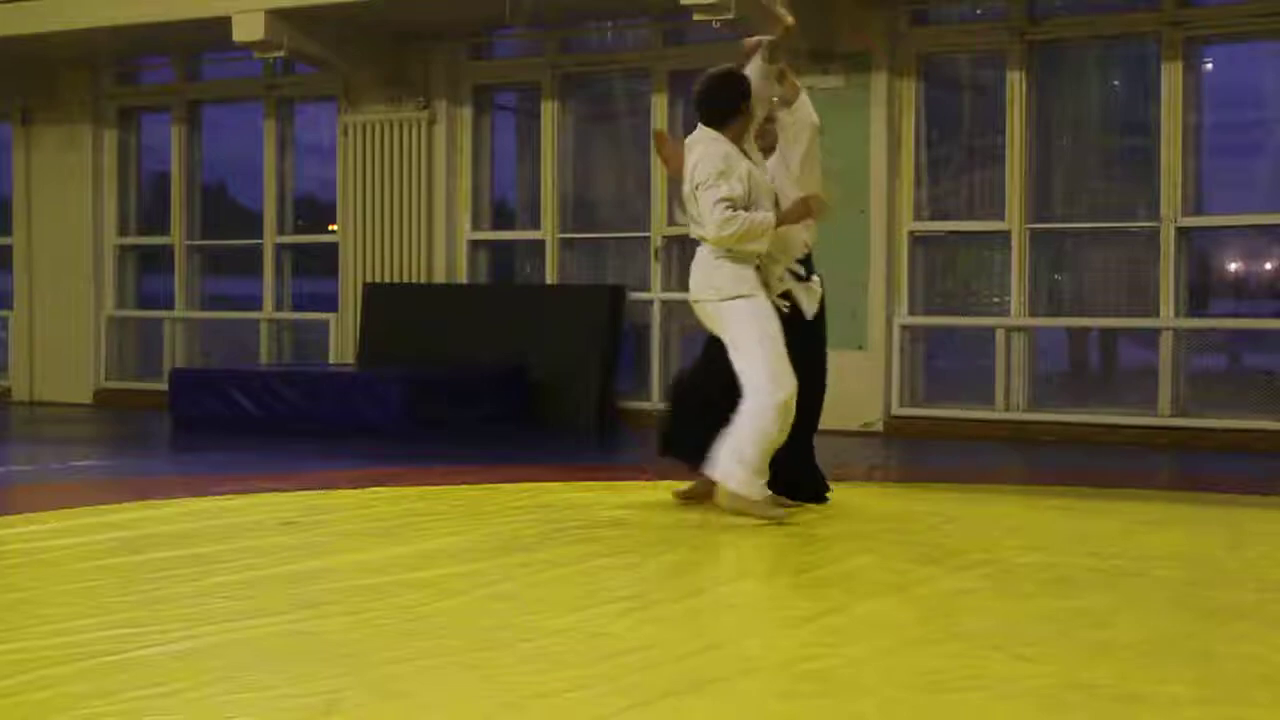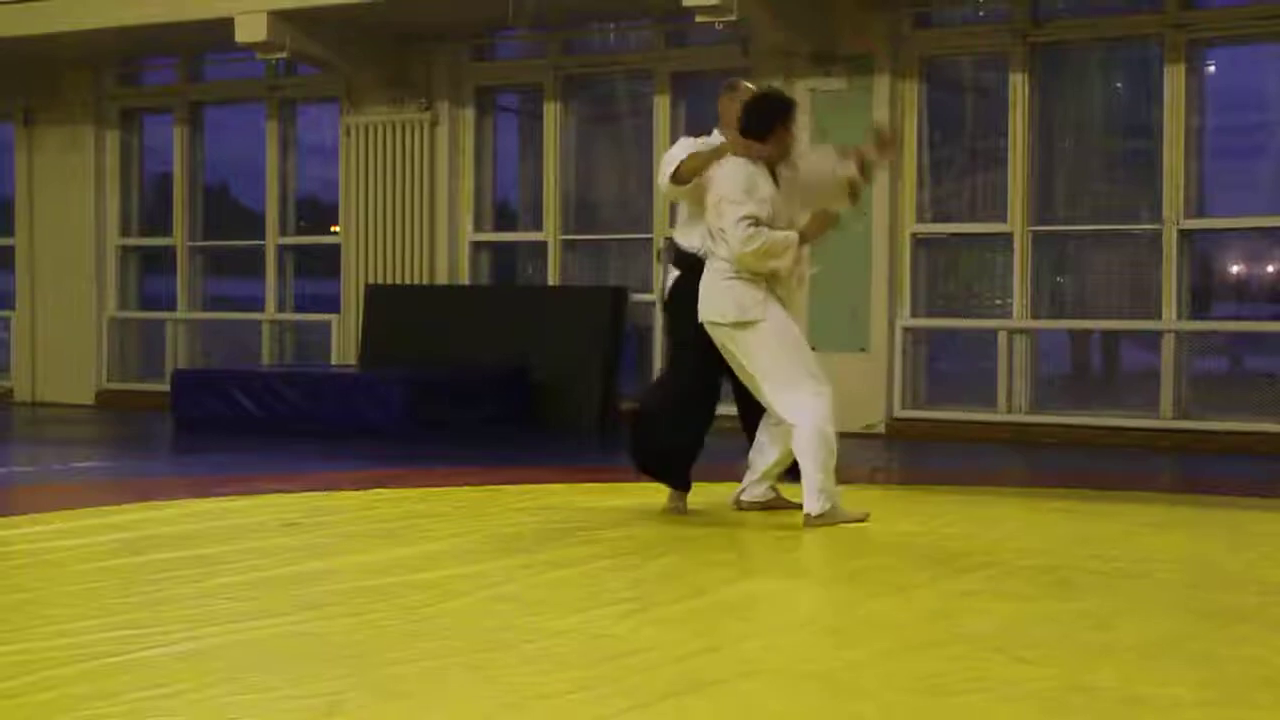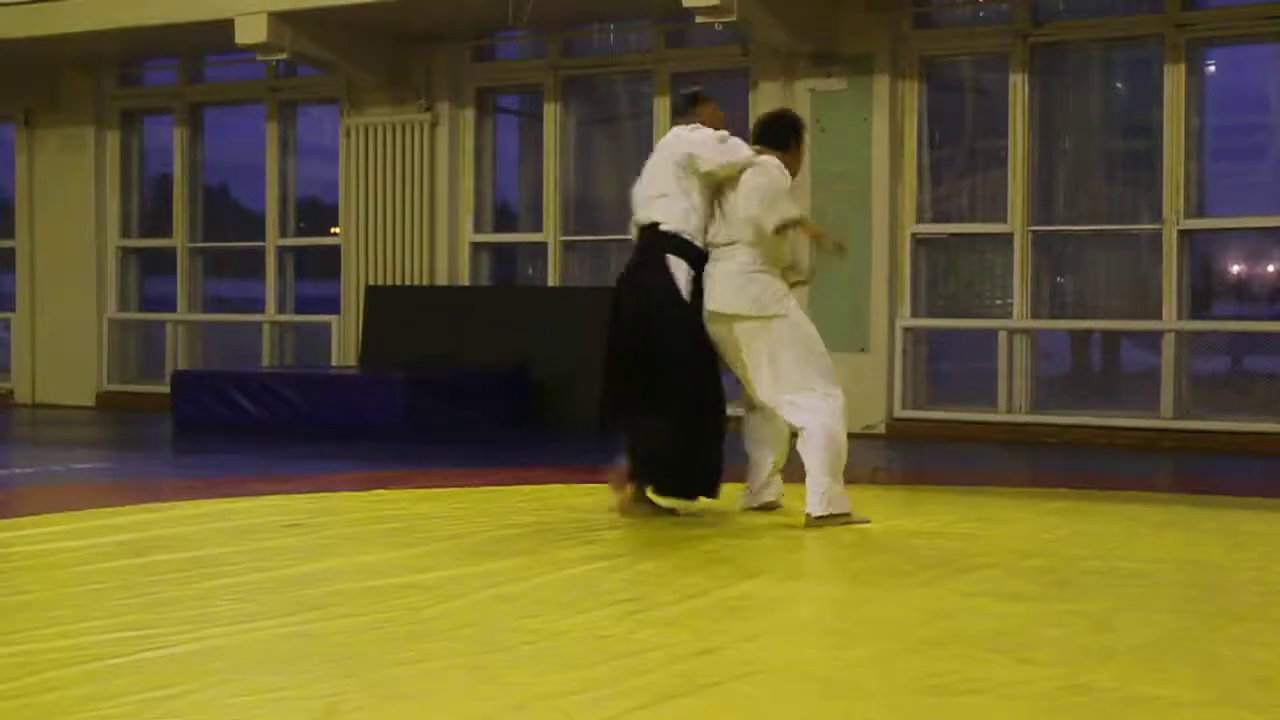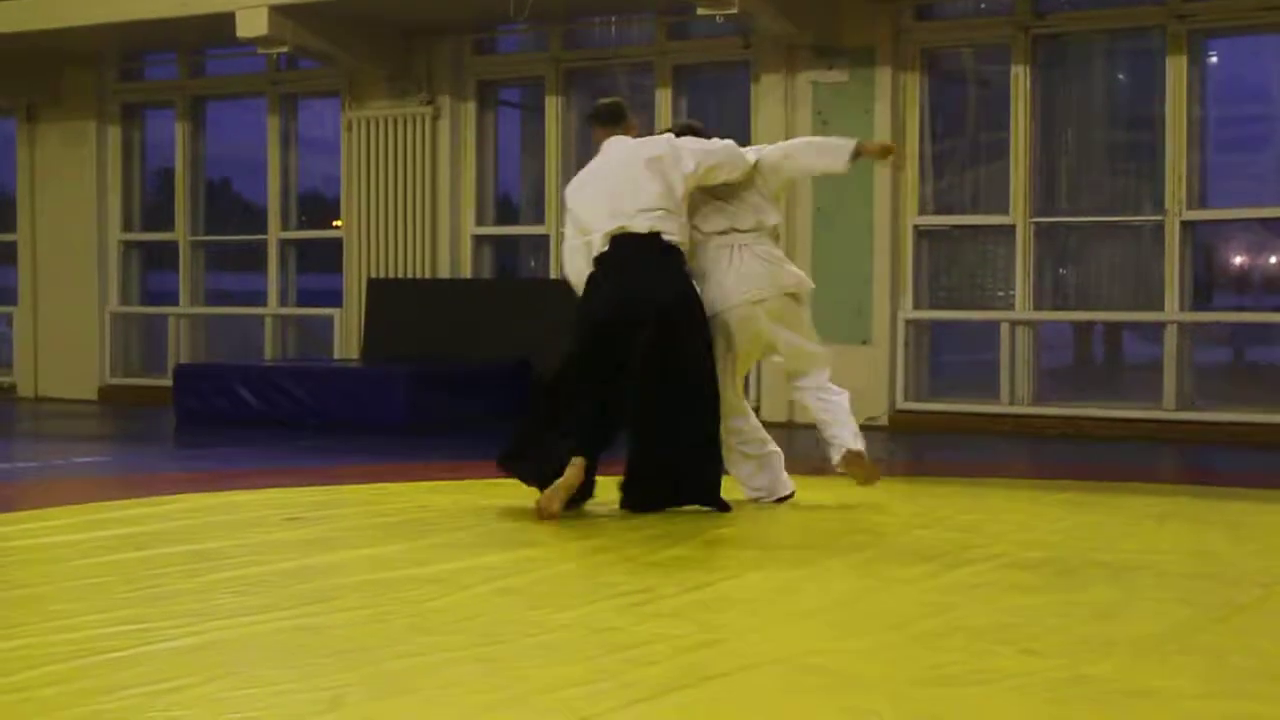
dt=0.2s
person 1, frame 1
left shoulder: (797, 158)
left elbow: (800, 111)
left wrist: (767, 56)
right wrist: (678, 168)
left hip: (789, 297)
left knee: (788, 396)
right knee: (717, 383)
left ankle: (791, 484)
right ankle: (709, 474)
person 1, frame 2
right shoulder: (697, 149)
right elbow: (675, 178)
right wrist: (722, 150)
right hip: (695, 286)
right knee: (689, 386)
right ankle: (677, 485)
person 1, frame 3
right shoulder: (693, 138)
right elbow: (736, 159)
right wrist: (748, 155)
left hip: (653, 278)
right hip: (670, 277)
right knee: (690, 387)
left ankle: (633, 473)
right ankle: (640, 485)
person 1, frame 4
left shoulder: (578, 184)
right shoulder: (664, 151)
left elbow: (575, 263)
right elbow: (736, 160)
right wrist: (692, 179)
left hip: (607, 286)
right hip: (660, 282)
left knee: (591, 385)
right knee: (680, 390)
left ankle: (572, 473)
right ankle: (645, 492)
person 2, frame 1
left shoulder: (720, 142)
right shoulder: (710, 154)
right elbow: (722, 225)
right wrist: (783, 217)
left hip: (744, 281)
right hip: (726, 283)
left knee: (779, 391)
right knee: (771, 385)
left ankle: (749, 488)
right ankle: (732, 479)
person 2, frame 2
left shoulder: (776, 171)
right shoulder: (736, 175)
right elbow: (745, 244)
left wrist: (858, 168)
right wrist: (805, 235)
left hip: (750, 299)
right hip: (737, 301)
left knee: (788, 403)
right knee: (809, 397)
left ankle: (755, 489)
right ankle: (820, 506)
person 2, frame 3
left shoulder: (756, 176)
right shoulder: (767, 171)
right wrist: (802, 224)
left hip: (725, 303)
right hip: (755, 298)
left knee: (768, 401)
right knee: (820, 398)
left ankle: (761, 492)
right ankle: (826, 504)
person 2, frame 4
right shoulder: (748, 163)
right elbow: (801, 152)
right wrist: (860, 149)
left hip: (723, 298)
right hip: (772, 281)
left knee: (725, 402)
right knee: (811, 375)
left ankle: (769, 484)
right ankle: (849, 447)
